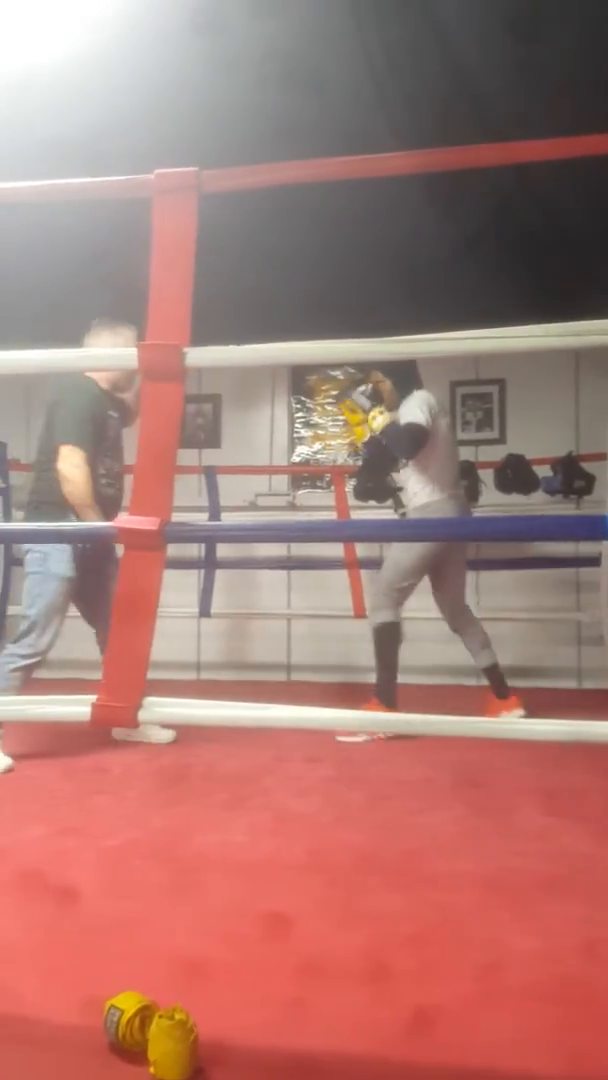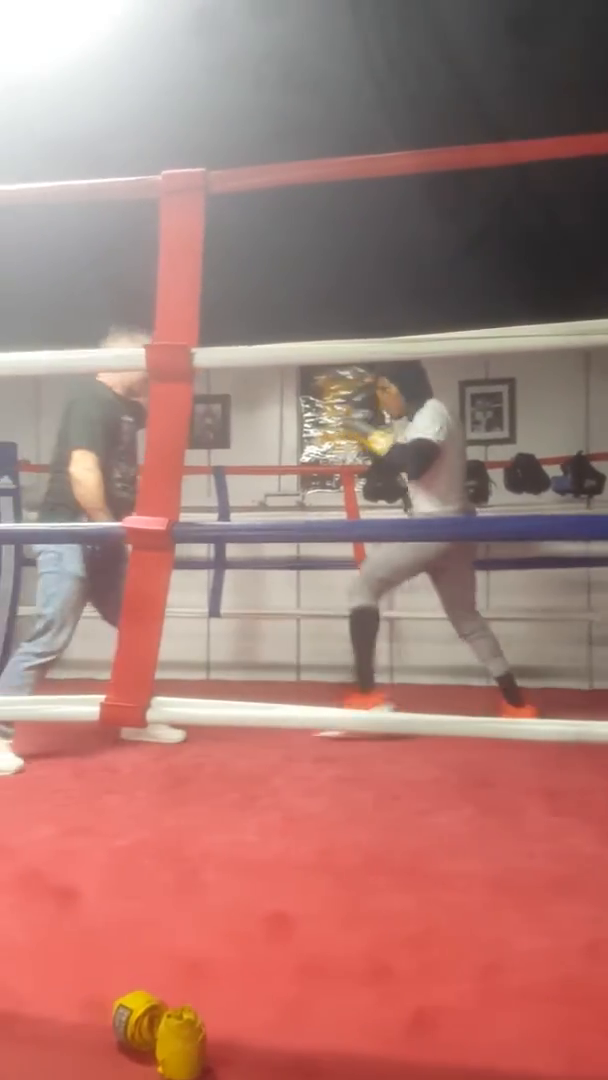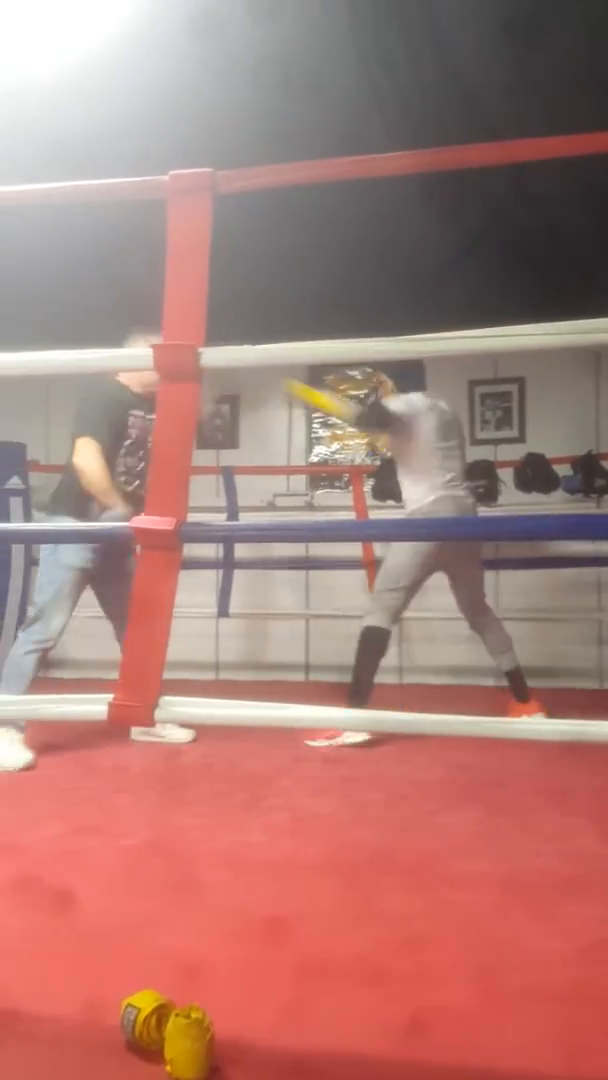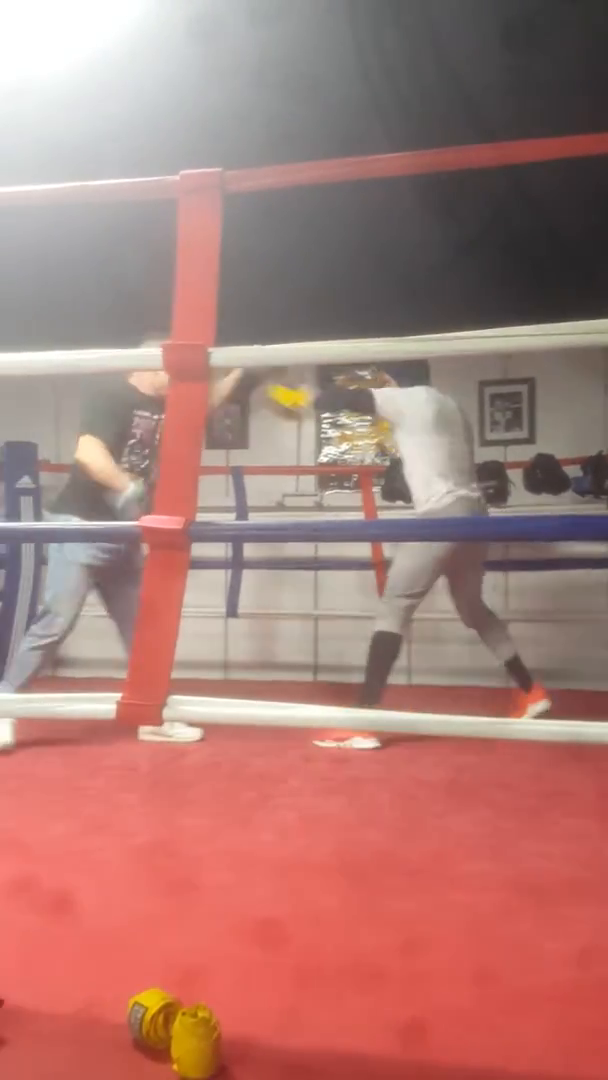
dt=0.1s
person 1, frame 1
left shoulder: (107, 400)
right shoulder: (80, 395)
left elbow: (132, 409)
right elbow: (70, 467)
right wrist: (95, 525)
left hip: (90, 538)
right hip: (58, 537)
person 1, frame 2
left shoulder: (123, 405)
right shoulder: (94, 400)
left elbow: (153, 409)
right elbow: (82, 471)
right wrist: (106, 526)
left hip: (102, 539)
right hip: (70, 538)
right knee: (49, 639)
person 1, frame 3
left shoulder: (148, 404)
right shoulder: (106, 397)
right elbow: (86, 458)
right wrist: (118, 513)
left hip: (114, 538)
right hip: (73, 531)
right knee: (45, 630)
person 1, frame 4
left shoulder: (160, 407)
right shoulder: (114, 397)
left elbow: (202, 403)
right elbow: (87, 453)
left wrist: (239, 375)
right wrist: (129, 489)
left hip: (121, 536)
right hip: (82, 528)
right knee: (54, 624)
person 2, frame 1
left shoulder: (419, 400)
right shoulder: (413, 410)
left elbow: (404, 446)
left wrist: (373, 410)
left hip: (434, 516)
right hip: (449, 516)
left knee: (384, 601)
right knee: (457, 612)
left ankle: (384, 709)
right ankle: (504, 700)
person 2, frame 2
left shoulder: (431, 415)
right shoulder: (423, 419)
left elbow: (413, 461)
right elbow: (401, 466)
left wrist: (376, 435)
left knee: (364, 587)
right knee: (466, 618)
left ankle: (366, 695)
right ankle: (517, 705)
person 2, frame 3
left shoulder: (411, 404)
right shoulder: (444, 410)
left elbow: (372, 418)
left hip: (428, 518)
right hip: (462, 515)
left knee: (382, 606)
right knee: (478, 611)
right ankle: (525, 702)
person 2, frame 4
left shoulder: (407, 399)
right shoulder: (449, 407)
left elbow: (347, 399)
left hip: (439, 520)
right hip: (472, 514)
left knee: (393, 611)
right knee: (473, 609)
right ankle: (530, 692)
